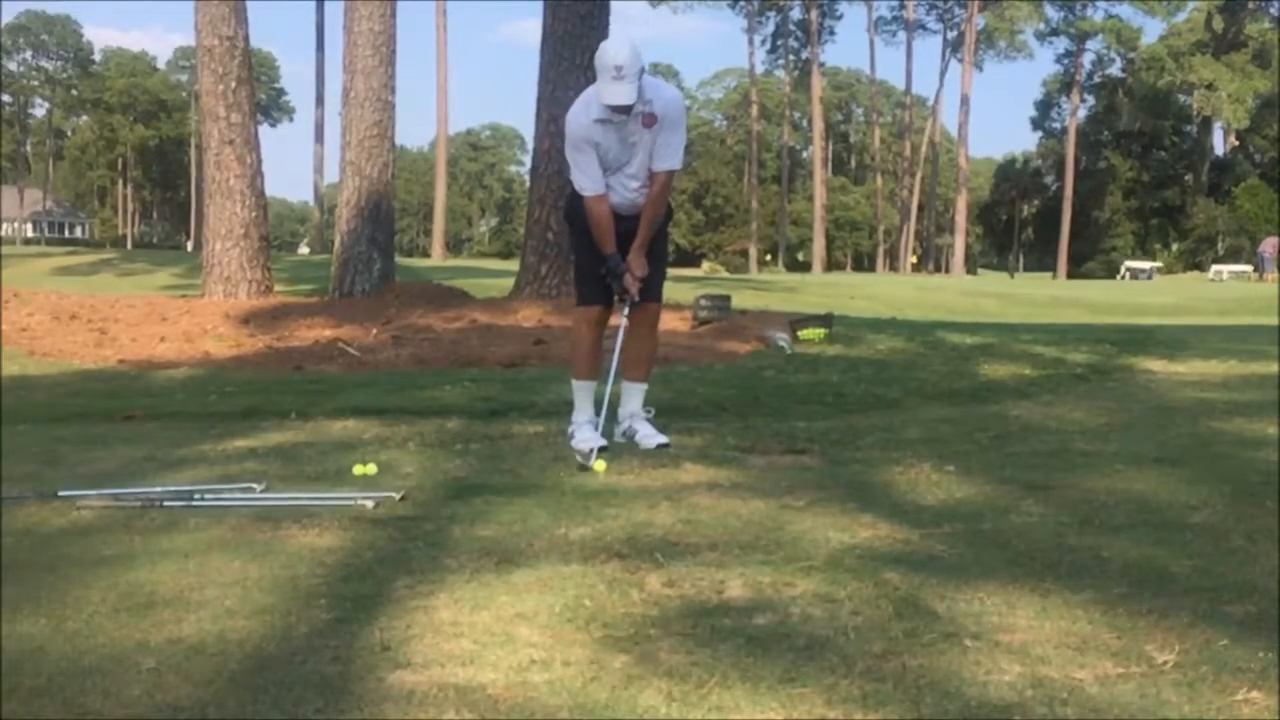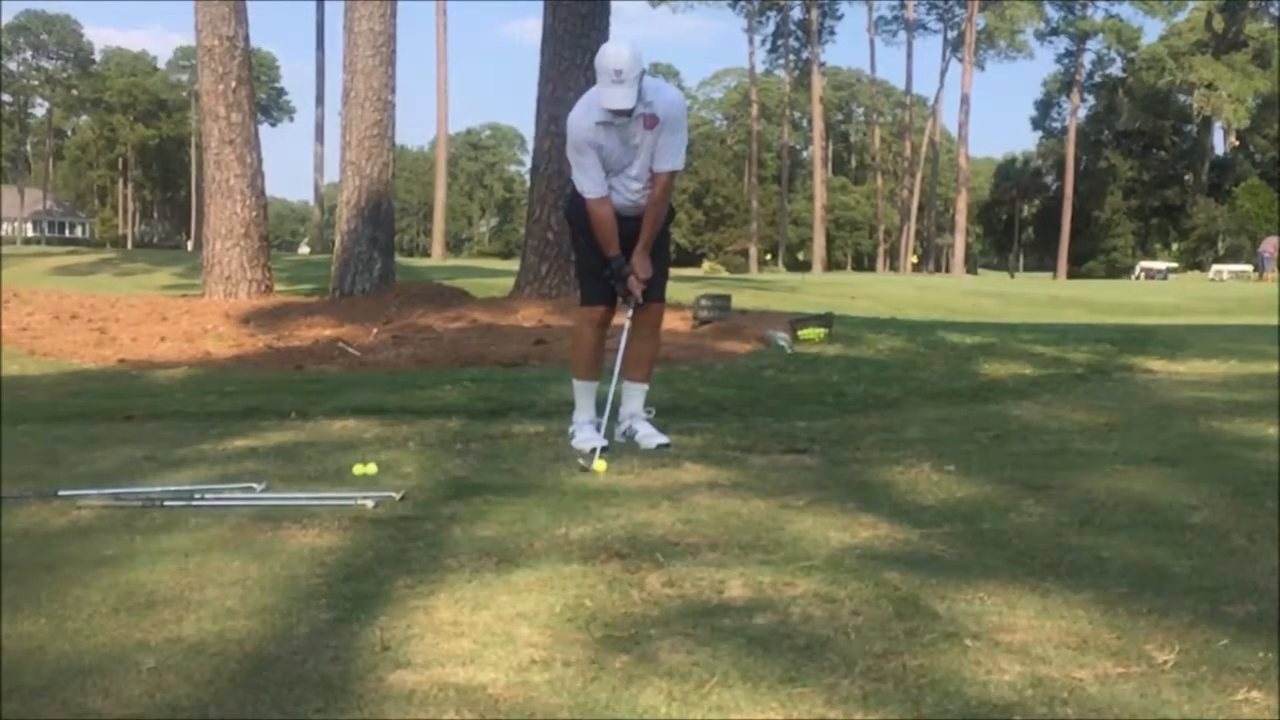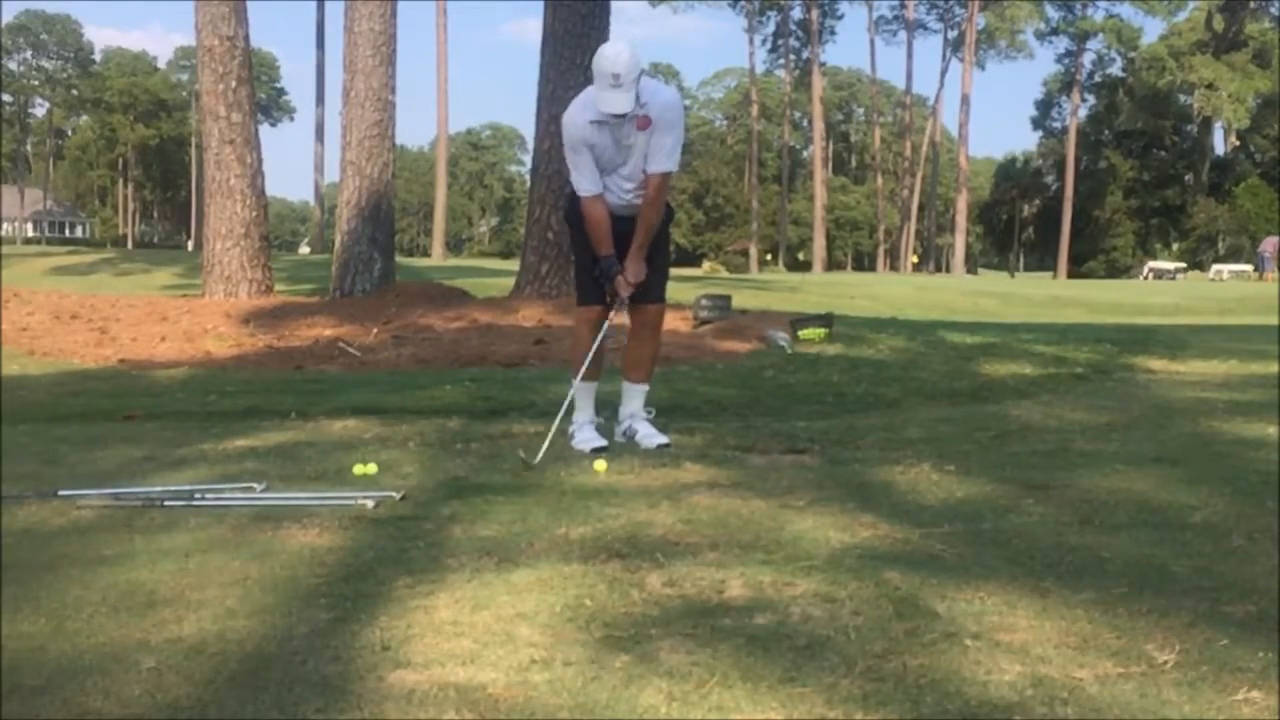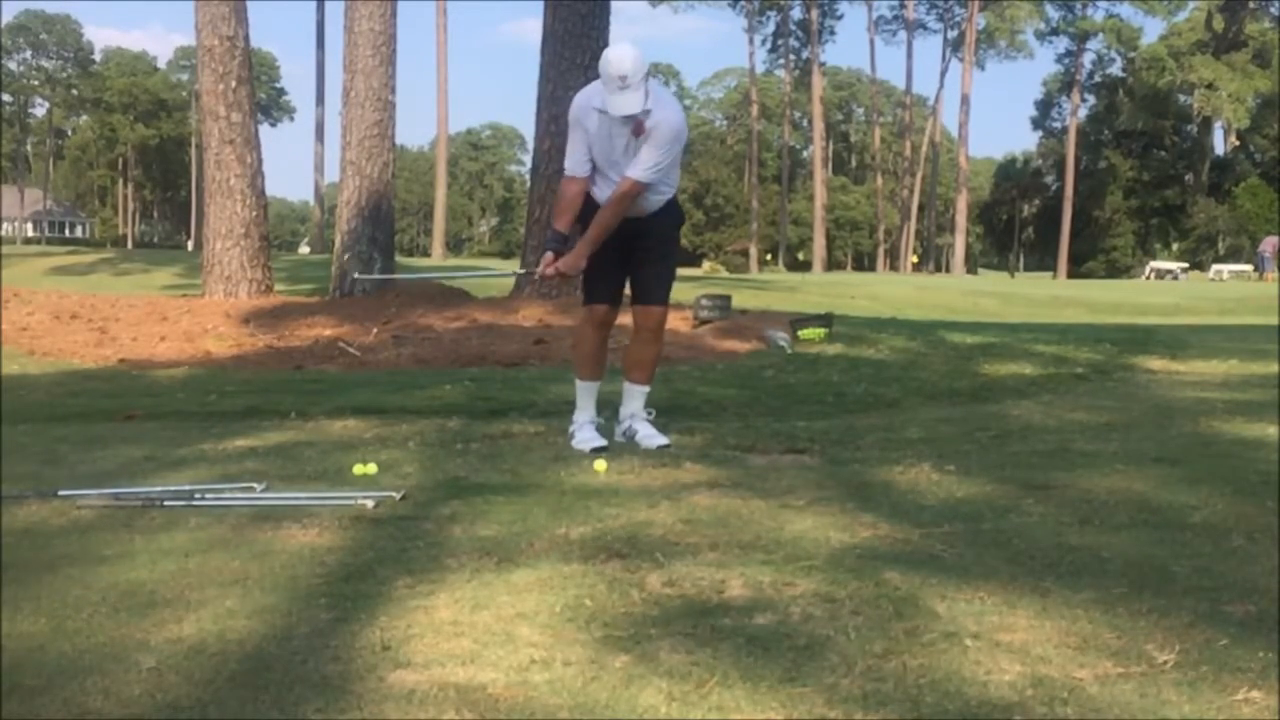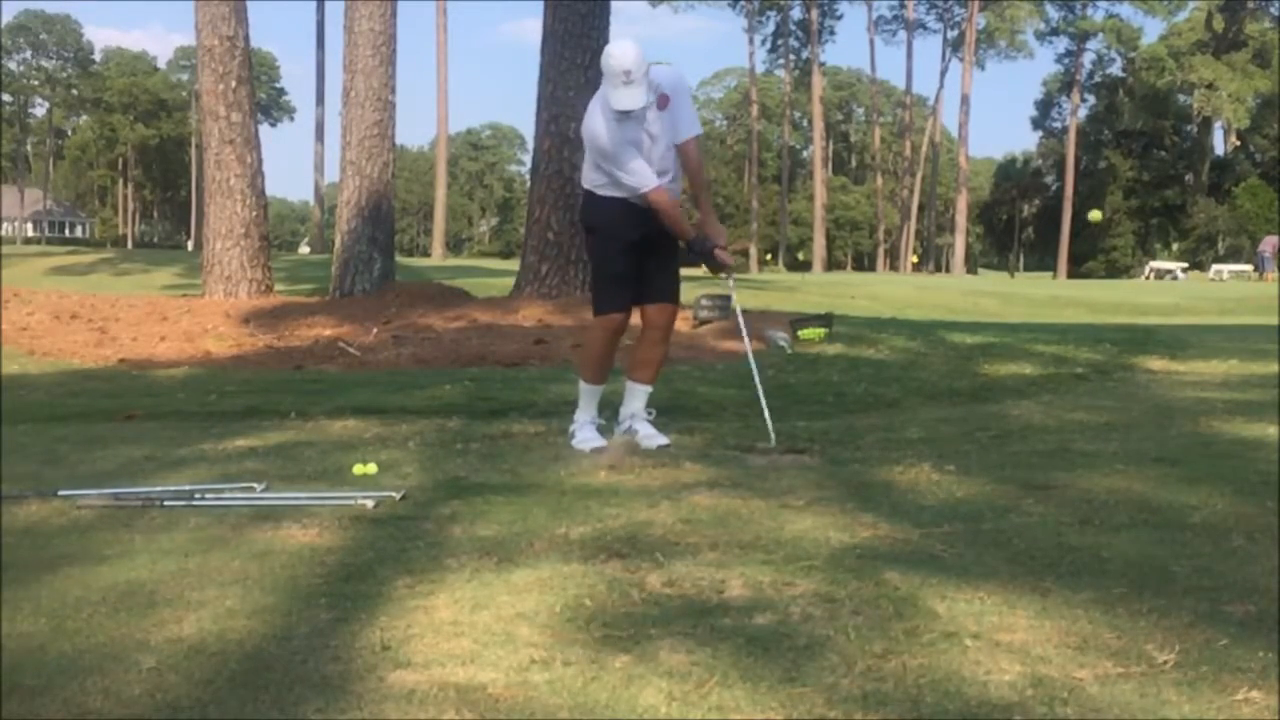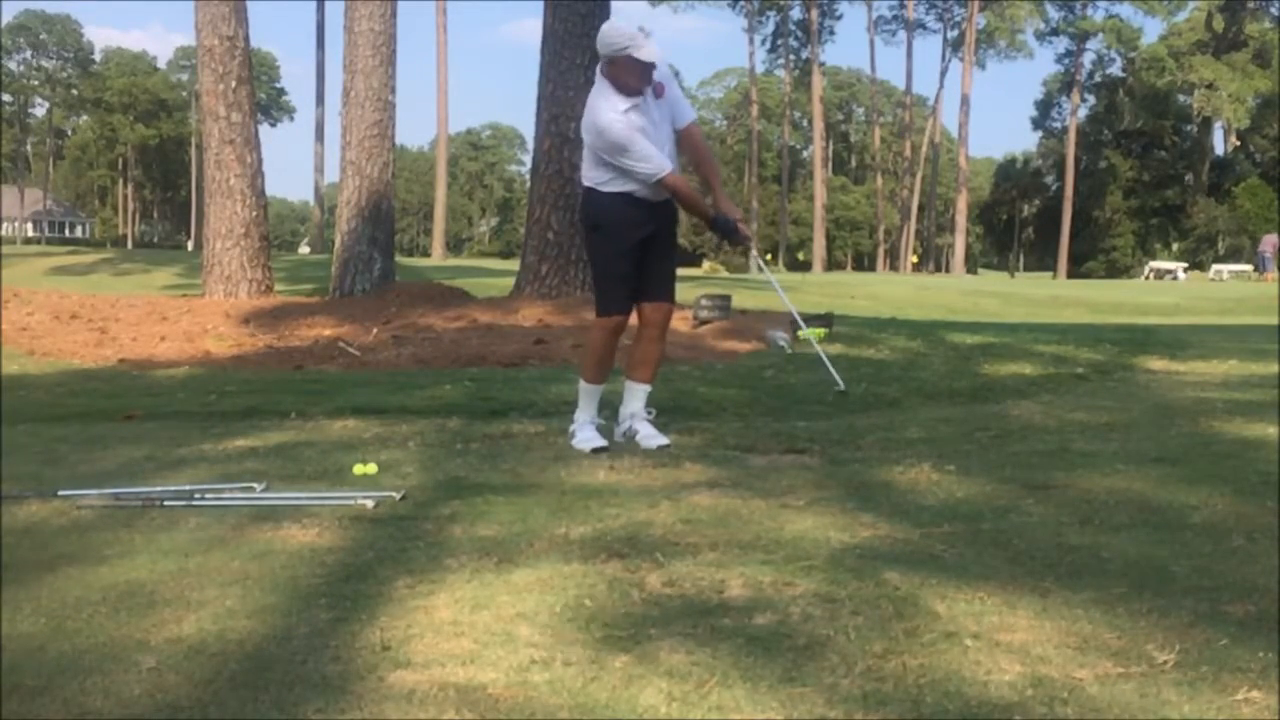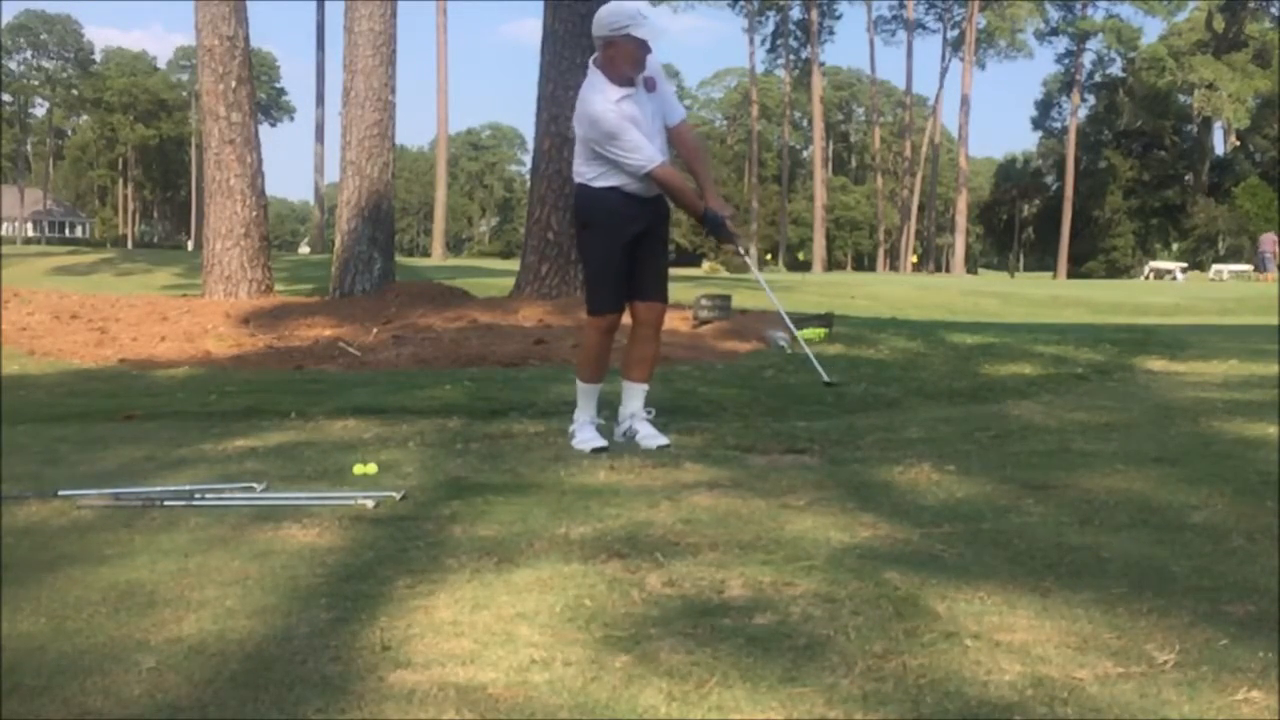
dt=0.4s
person 1, frame 1
left shoulder: (668, 102)
right shoulder: (580, 117)
left elbow: (661, 181)
right elbow: (594, 197)
left wrist: (638, 252)
right wrist: (614, 264)
left hip: (647, 215)
right hip: (593, 216)
left knee: (647, 313)
right knee: (592, 312)
left ankle: (631, 416)
right ankle: (582, 419)
person 1, frame 2
left shoulder: (669, 103)
right shoulder: (582, 121)
left elbow: (662, 182)
right elbow: (597, 200)
left wrist: (642, 253)
right wrist: (618, 265)
left hip: (650, 214)
right hip: (595, 216)
left knee: (651, 312)
right knee: (595, 313)
left ankle: (631, 416)
right ankle: (583, 419)
person 1, frame 3
left shoulder: (666, 104)
right shoulder: (577, 119)
left elbow: (655, 186)
right elbow: (591, 197)
left wrist: (637, 257)
right wrist: (609, 265)
left hip: (648, 216)
right hip: (596, 217)
left knee: (650, 314)
right knee: (593, 311)
left ankle: (632, 416)
right ankle: (583, 419)
person 1, frame 4
left shoulder: (667, 117)
right shoulder: (584, 105)
left elbow: (627, 192)
right elbow: (575, 179)
left wrist: (582, 251)
right wrist: (556, 241)
left hip: (655, 216)
right hip: (598, 210)
left knee: (653, 318)
right knee: (598, 313)
left ankle: (633, 416)
right ankle: (583, 418)
person 1, frame 5
left shoulder: (669, 82)
right shoulder: (600, 126)
left elbow: (689, 154)
right elbow: (655, 194)
left wrist: (709, 219)
right wrist: (701, 245)
left hip: (660, 214)
right hip: (612, 213)
left knee: (662, 315)
right knee: (611, 318)
left ankle: (632, 415)
right ankle: (584, 418)
person 1, frame 6
left shoulder: (657, 75)
right shoulder: (607, 119)
left elbow: (690, 136)
right elbow: (671, 179)
left wrist: (722, 198)
right wrist: (716, 222)
left hip: (657, 208)
right hip: (613, 212)
left knee: (658, 315)
right knee: (612, 317)
left ankle: (633, 416)
right ankle: (584, 419)
person 1, frame 7
left shoulder: (650, 73)
right shoulder: (600, 107)
left elbow: (681, 134)
right elbow: (659, 172)
left wrist: (711, 195)
right wrist: (704, 216)
left hip: (650, 206)
right hip: (606, 209)
left knee: (651, 314)
right knee: (605, 317)
left ankle: (633, 416)
right ankle: (584, 420)
